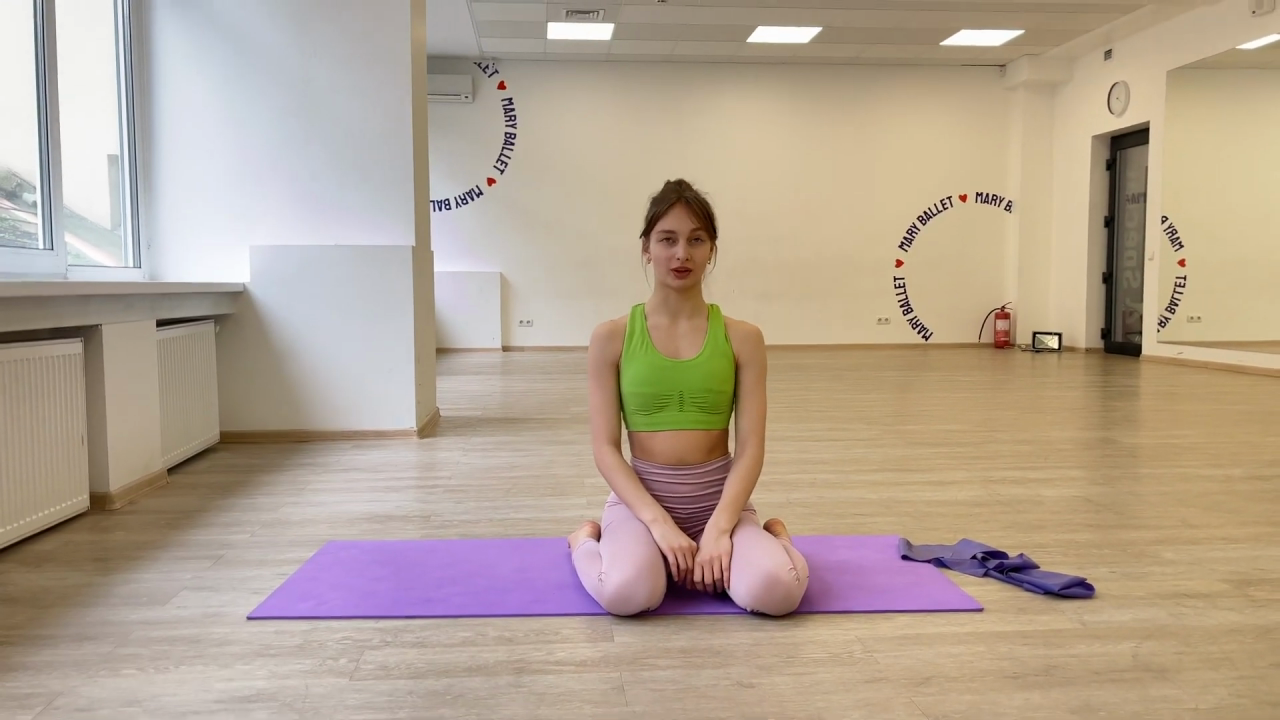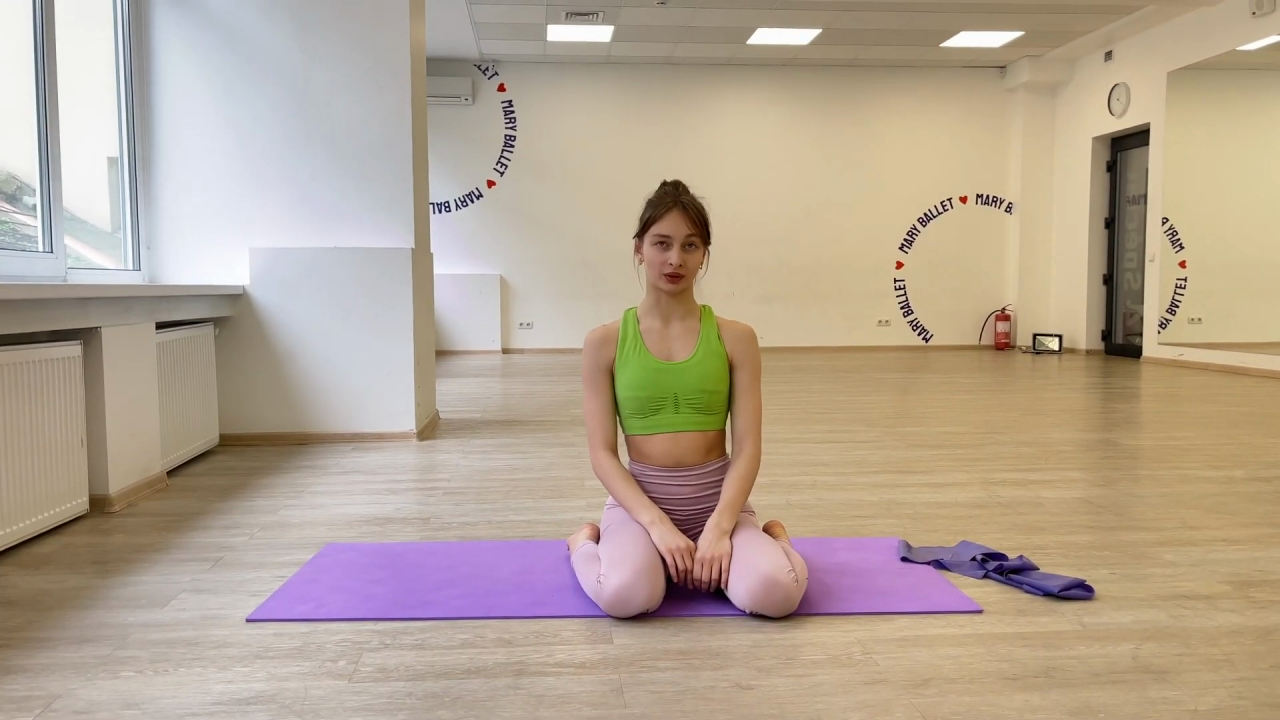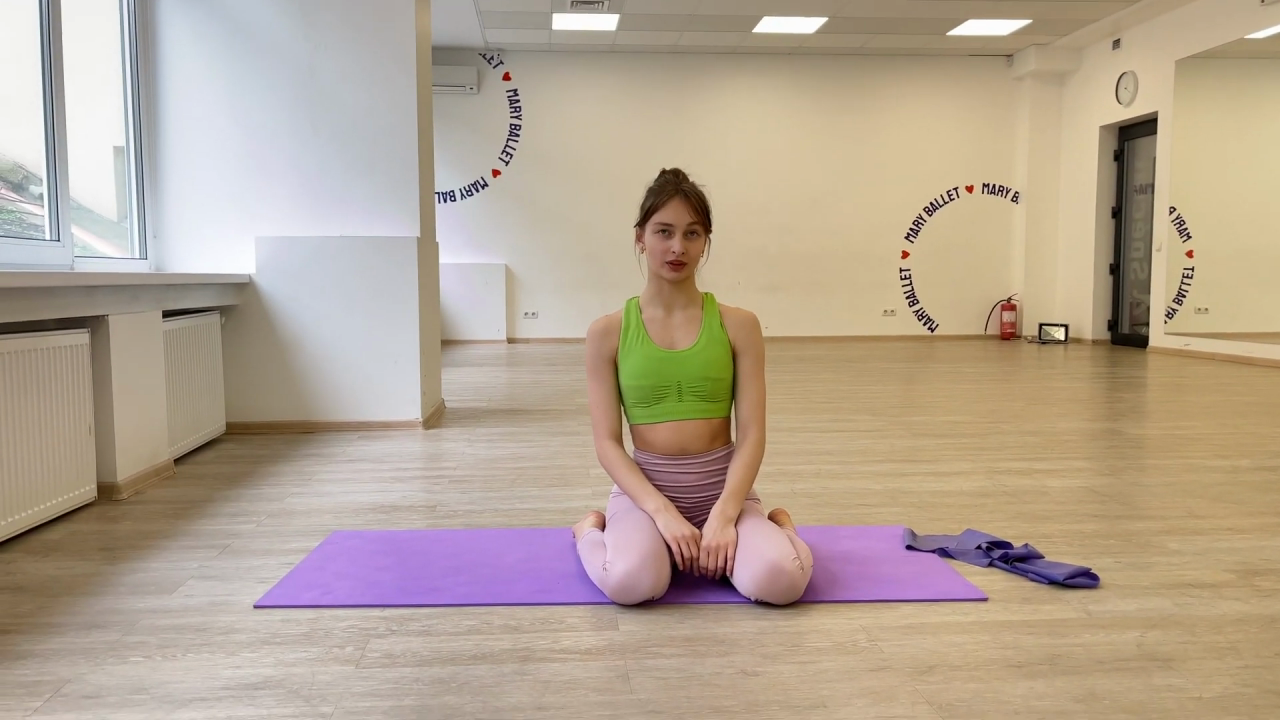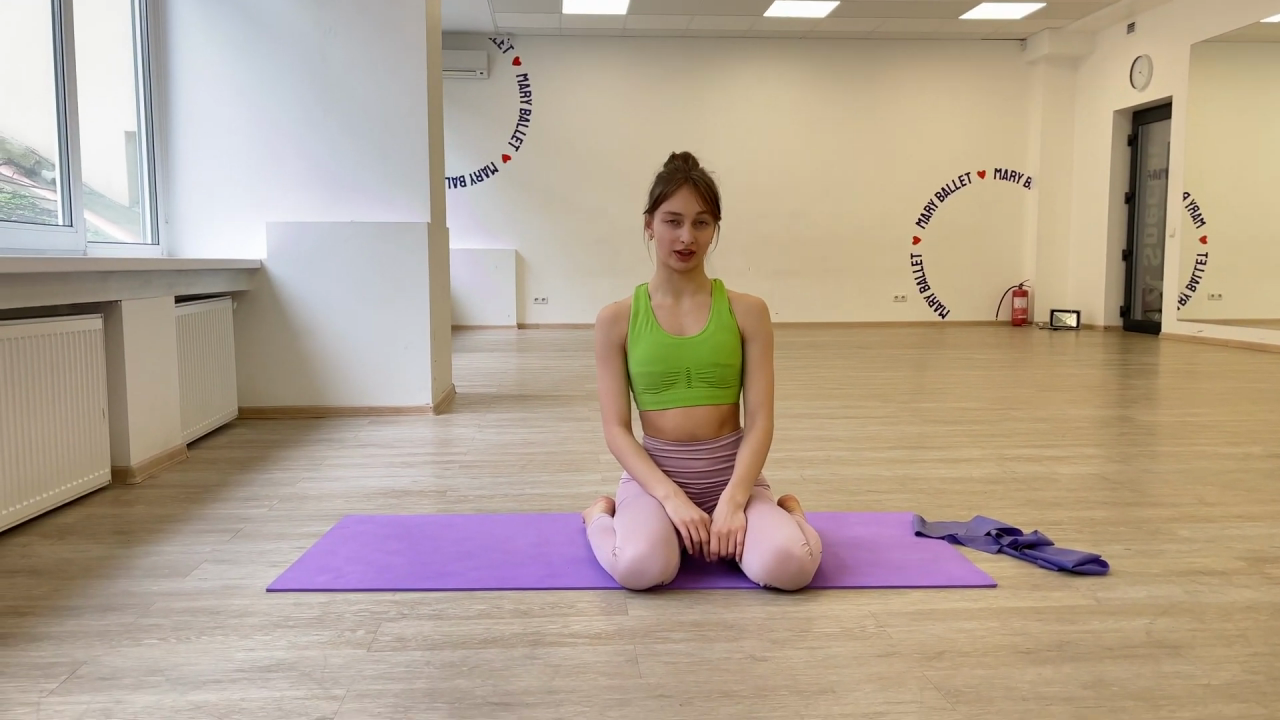
dt=0.4s
person 1, frame 1
left shoulder: (743, 338)
right shoulder: (611, 337)
left elbow: (750, 448)
right elbow: (606, 448)
left wrist: (719, 527)
right wrist: (659, 522)
left hip: (718, 497)
right hip: (641, 496)
left knee: (774, 590)
right knee: (627, 593)
left ankle: (772, 536)
right ankle: (587, 540)
person 1, frame 2
left shoulder: (736, 338)
right shoulder: (604, 342)
left elbow: (748, 447)
right elbow: (602, 452)
left wrist: (718, 527)
right wrist: (657, 523)
left hip: (717, 497)
right hip: (639, 498)
left knee: (774, 593)
right knee: (625, 595)
left ankle: (771, 538)
right ankle: (585, 542)
person 1, frame 3
left shoulder: (739, 325)
right shoulder: (607, 332)
left elbow: (752, 435)
right elbow: (607, 442)
left wrist: (723, 514)
right wrist: (663, 512)
left hip: (721, 485)
right hip: (645, 486)
left knee: (778, 579)
right knee: (631, 582)
left ankle: (776, 525)
right ankle: (592, 530)
person 1, frame 4
left shoulder: (748, 312)
right shoulder: (617, 319)
left elbow: (760, 421)
right elbow: (616, 429)
left wrist: (733, 501)
right wrist: (672, 497)
left hip: (730, 471)
right hip: (654, 472)
left knee: (787, 566)
right knee: (640, 567)
left ankle: (785, 512)
right ankle: (602, 515)
